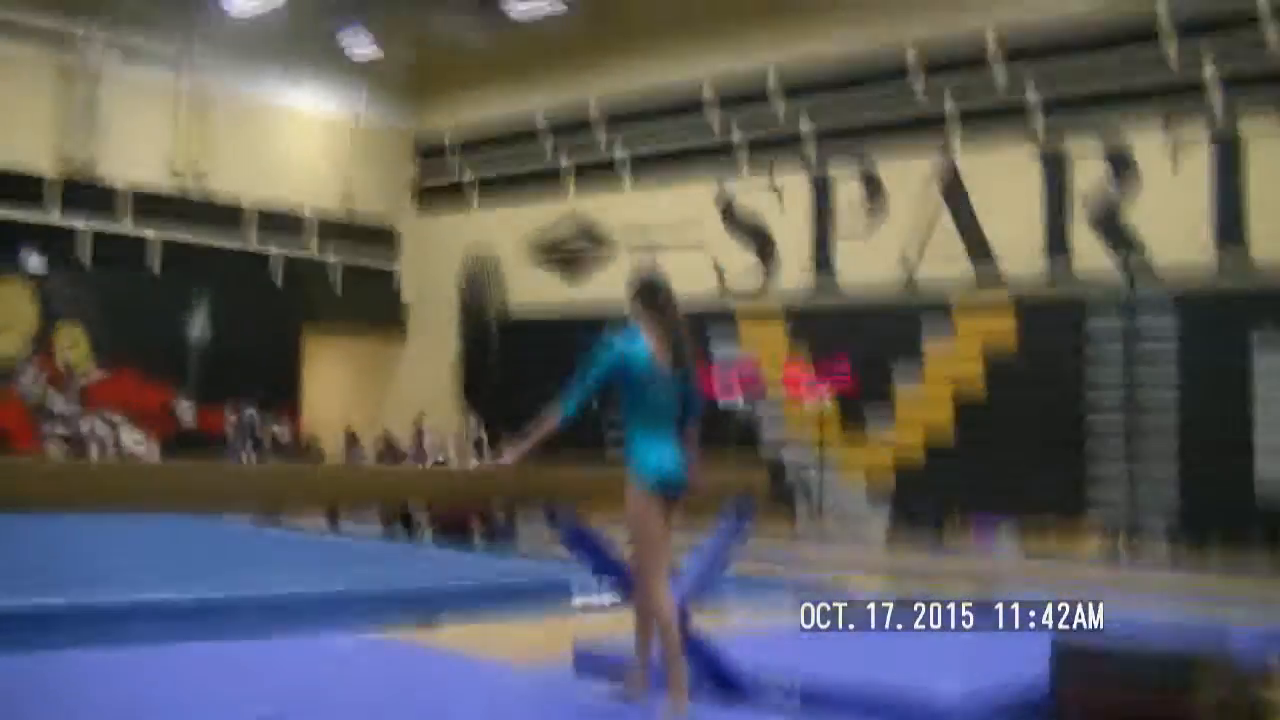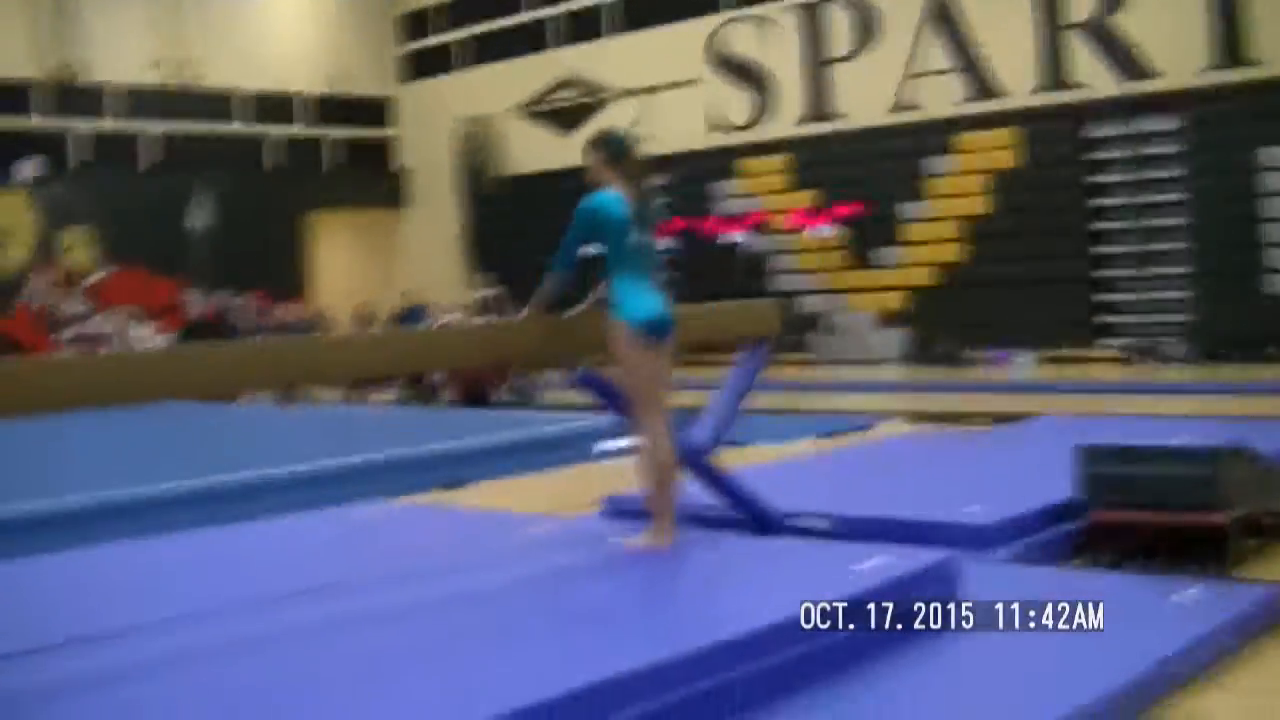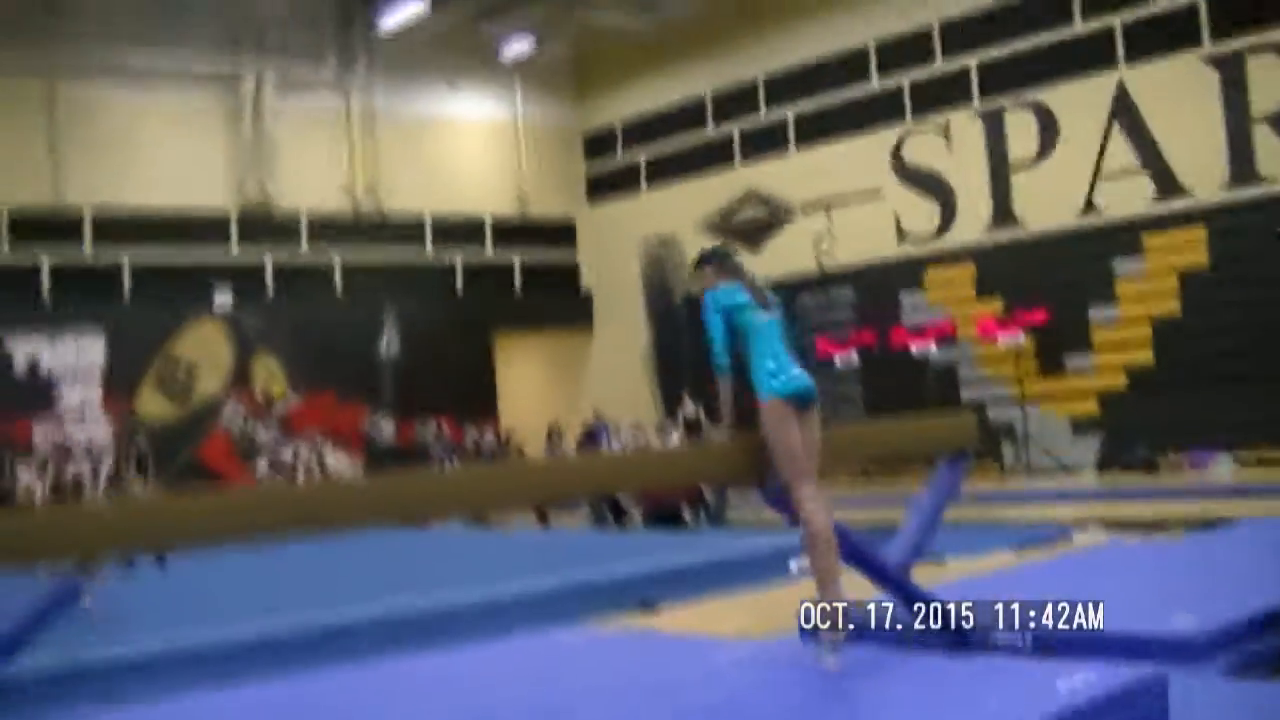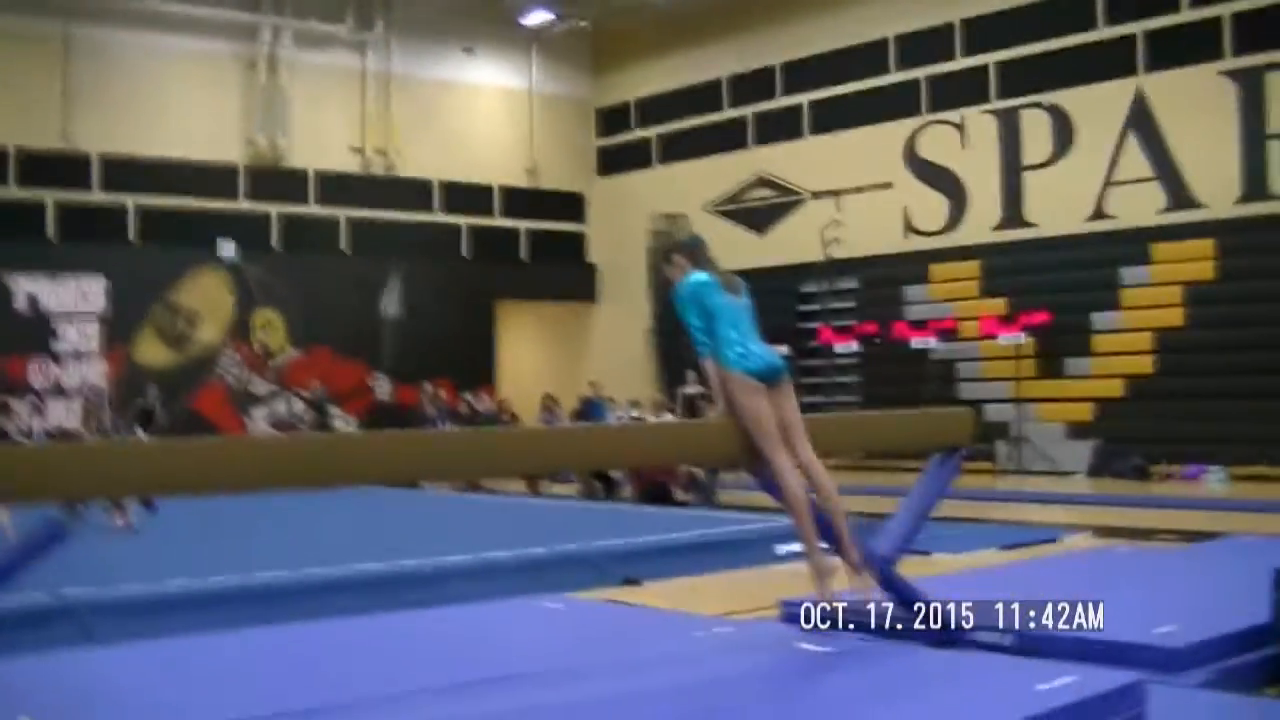
dt=0.7s
person 1, frame 1
left shoulder: (622, 347)
right shoulder: (681, 353)
left elbow: (573, 402)
left wrist: (521, 447)
right wrist: (688, 461)
left hip: (647, 469)
right hip: (674, 469)
left knee: (655, 581)
right knee: (646, 574)
right ankle: (640, 674)
person 1, frame 2
left shoulder: (595, 203)
right shoulder: (640, 203)
left elbow: (564, 260)
left wrist: (533, 309)
left hip: (631, 316)
right hip: (660, 311)
left knee: (648, 424)
right knee: (657, 421)
left ankle: (660, 526)
right ankle: (665, 522)
person 1, frame 3
left shoulder: (716, 299)
right shoulder: (765, 294)
left elbow: (722, 360)
left wrist: (724, 419)
left hip: (775, 390)
right hip: (804, 384)
left knee: (803, 492)
right knee: (811, 487)
left ankle: (831, 596)
right ankle: (833, 590)
person 1, frame 4
left shoulder: (686, 287)
right shoulder: (734, 282)
left elbow: (703, 344)
left wrist: (721, 402)
right wrist: (731, 396)
left hip: (742, 369)
right hip: (773, 363)
left knee: (780, 460)
right knee: (805, 454)
left ankle: (816, 558)
right ankle: (848, 550)
